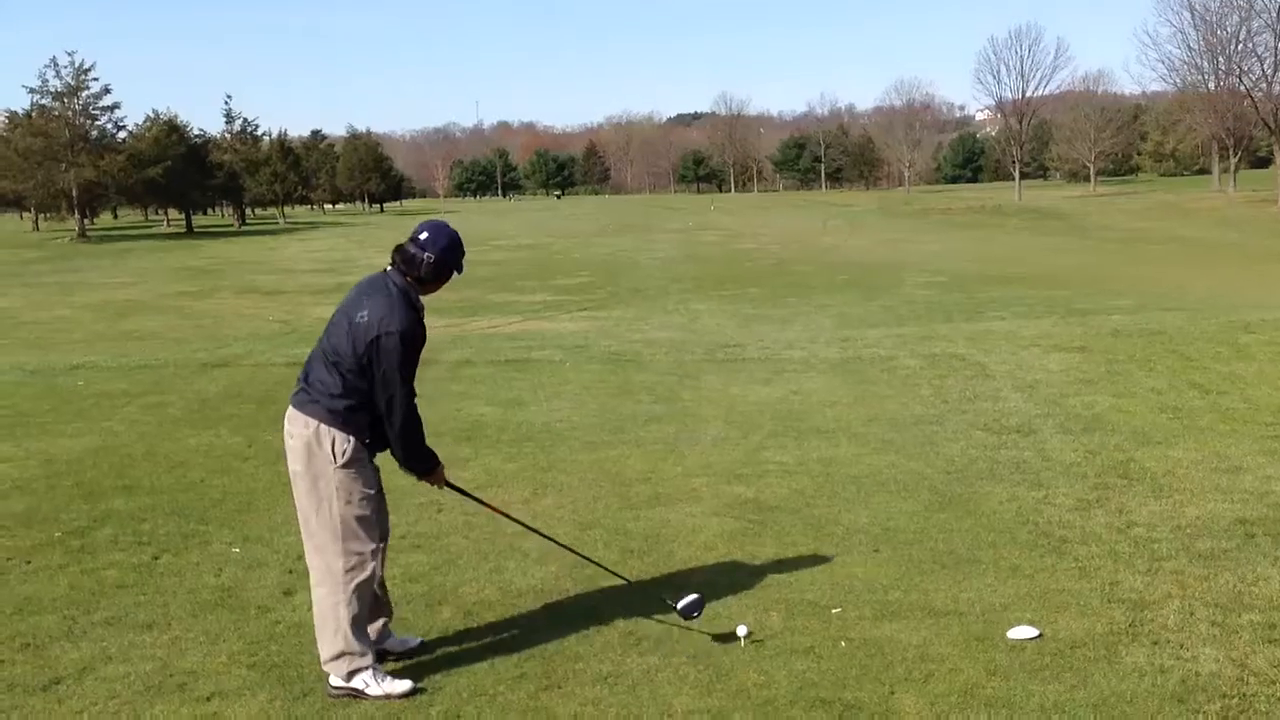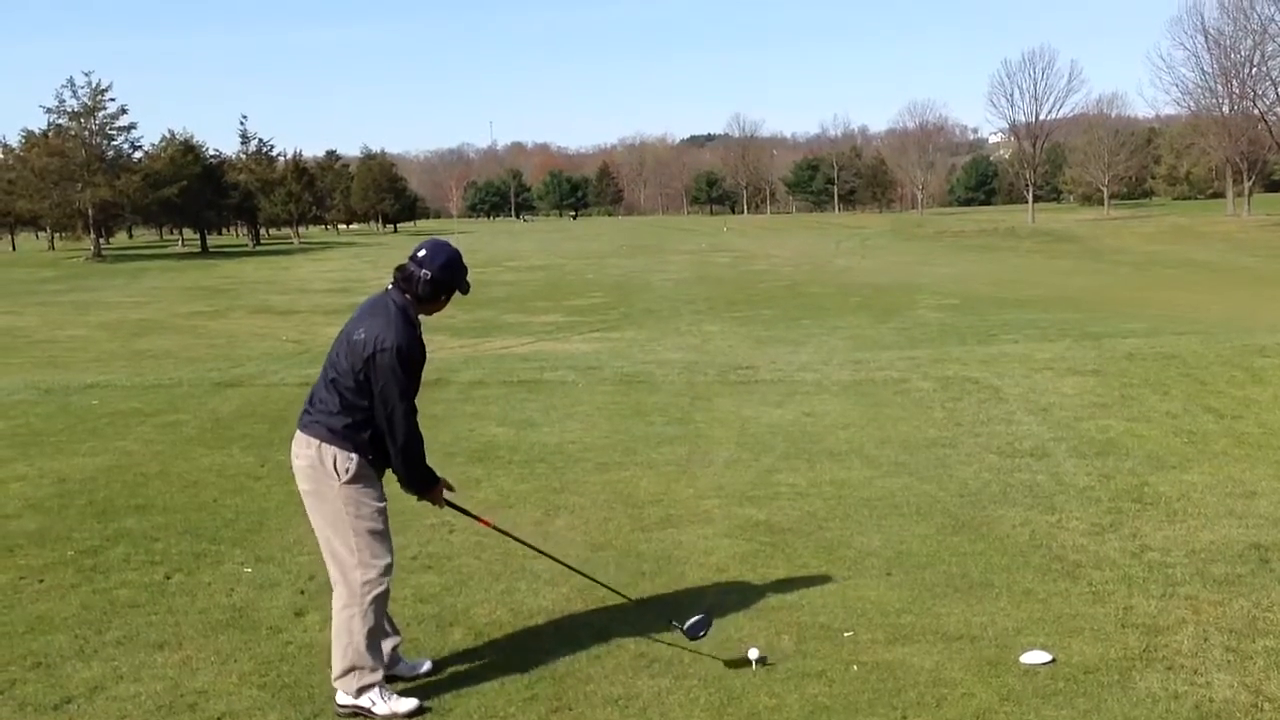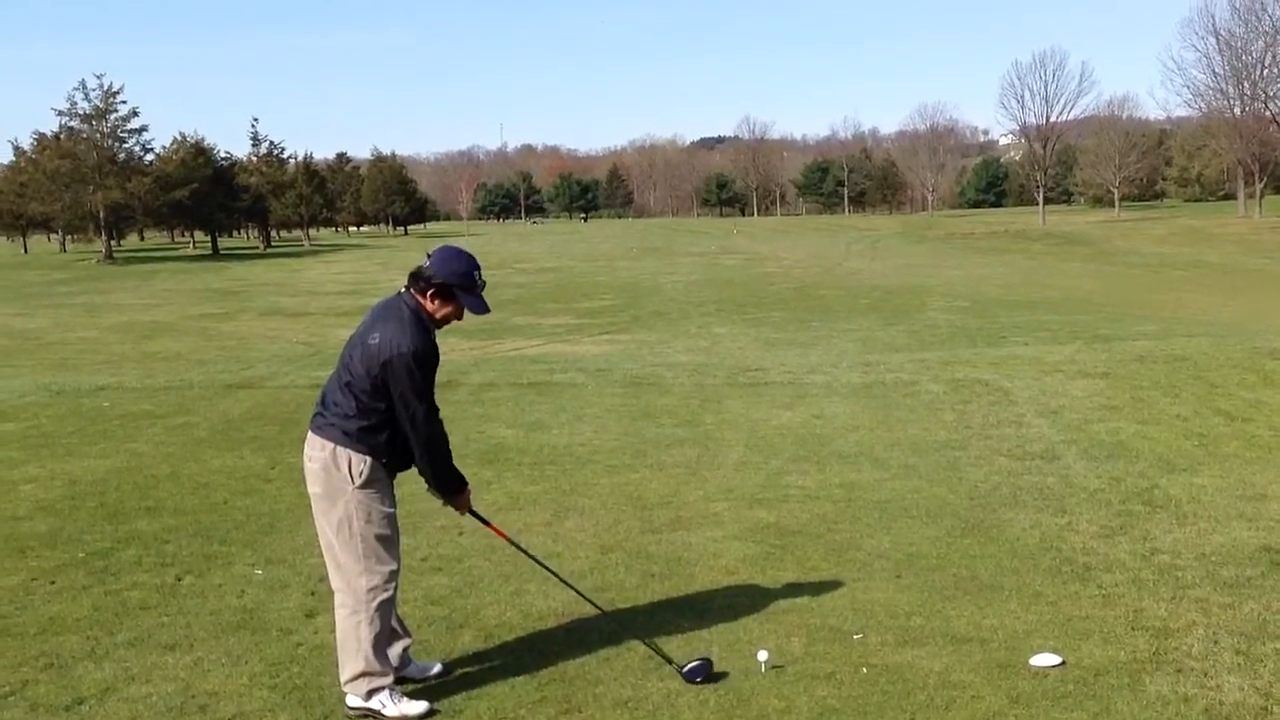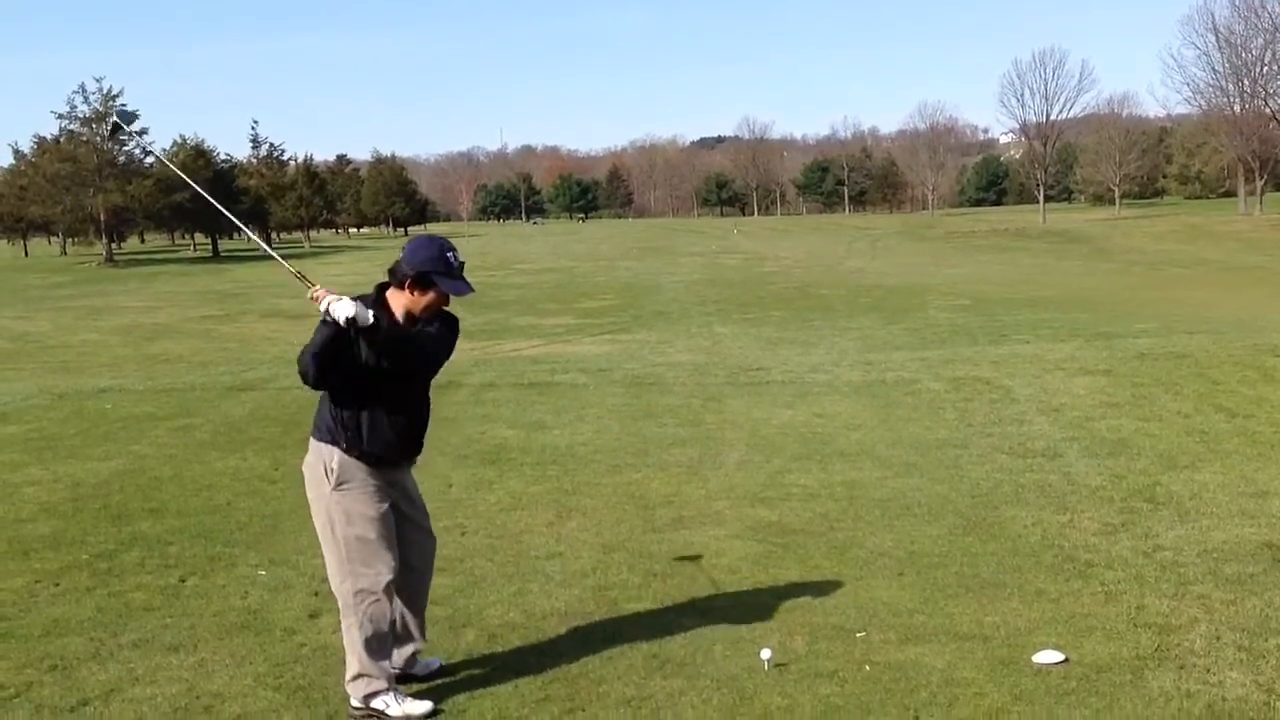
dt=1s
person 1, frame 1
left shoulder: (377, 287)
right shoulder: (396, 322)
right elbow: (396, 404)
left wrist: (415, 457)
right wrist: (423, 463)
left hip: (320, 422)
right hip: (330, 436)
left knee: (369, 537)
right knee: (346, 552)
left ankle: (371, 631)
right ankle: (349, 668)
person 1, frame 2
left shoulder: (384, 308)
right shoulder: (394, 338)
right elbow: (397, 420)
left wrist: (417, 474)
right wrist: (421, 481)
left hip: (336, 446)
right hip: (335, 455)
left knee: (368, 562)
right knee: (365, 568)
left ankle: (381, 656)
person 1, frame 3
left shoulder: (397, 310)
right shoulder: (407, 343)
left elbow: (413, 419)
right elbow: (421, 424)
left wrist: (441, 478)
right wrist: (451, 485)
left hip: (350, 451)
right hip: (348, 460)
left knee: (379, 567)
right knee: (367, 574)
left ankle: (391, 657)
person 1, frame 4
left shoulder: (441, 326)
right shoulder: (350, 312)
left elbow: (417, 357)
right elbow: (313, 373)
left wrist: (362, 319)
right wrist: (334, 322)
left hip: (395, 463)
right hip: (343, 464)
left knee: (415, 558)
right knee: (368, 577)
left ankle: (399, 656)
